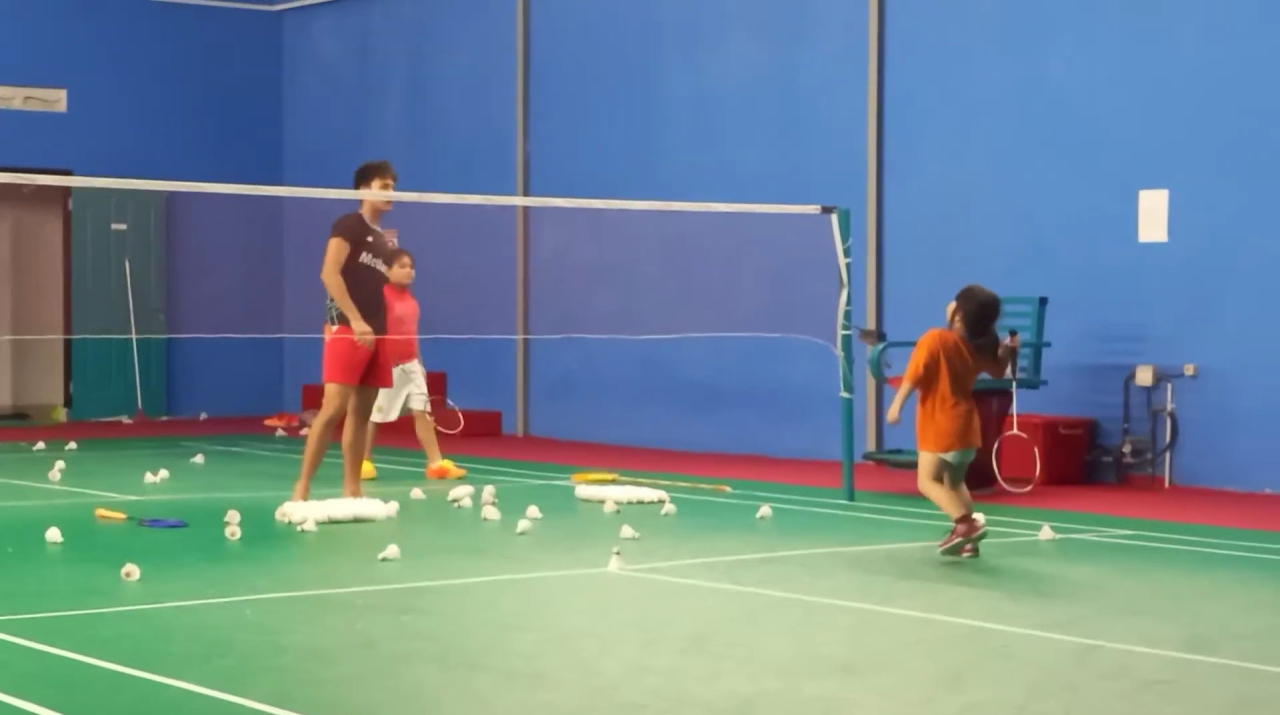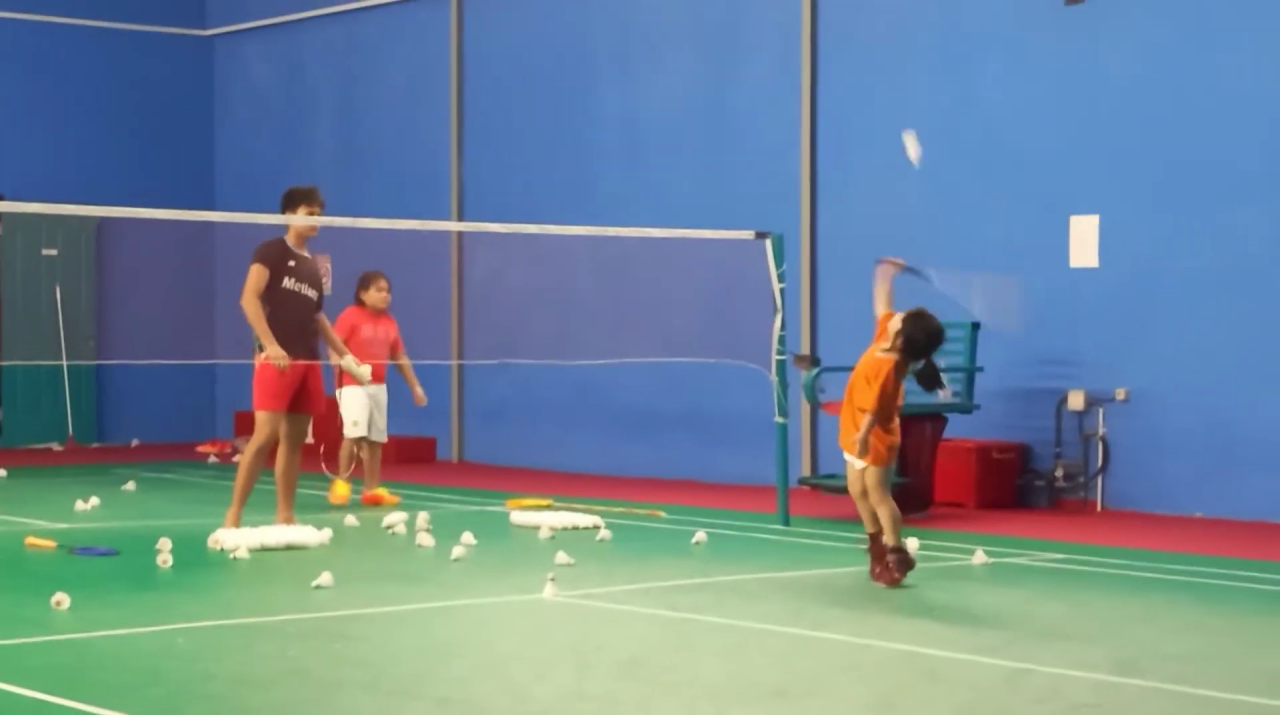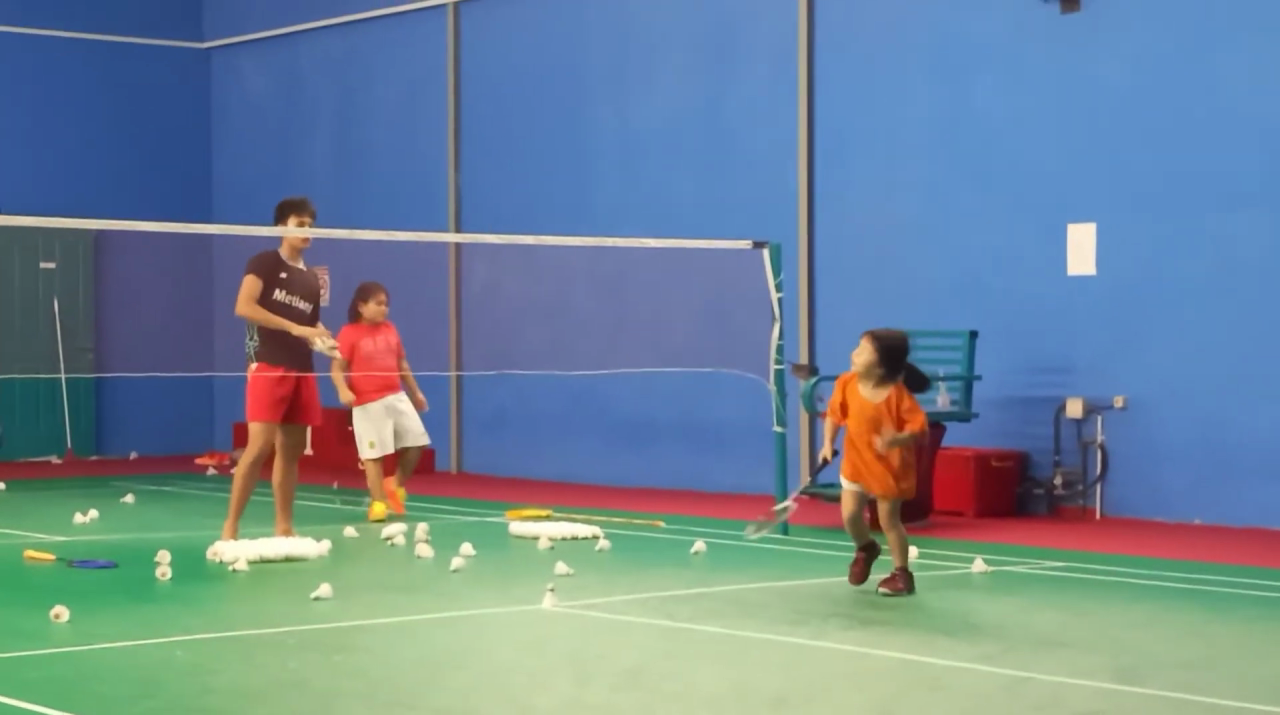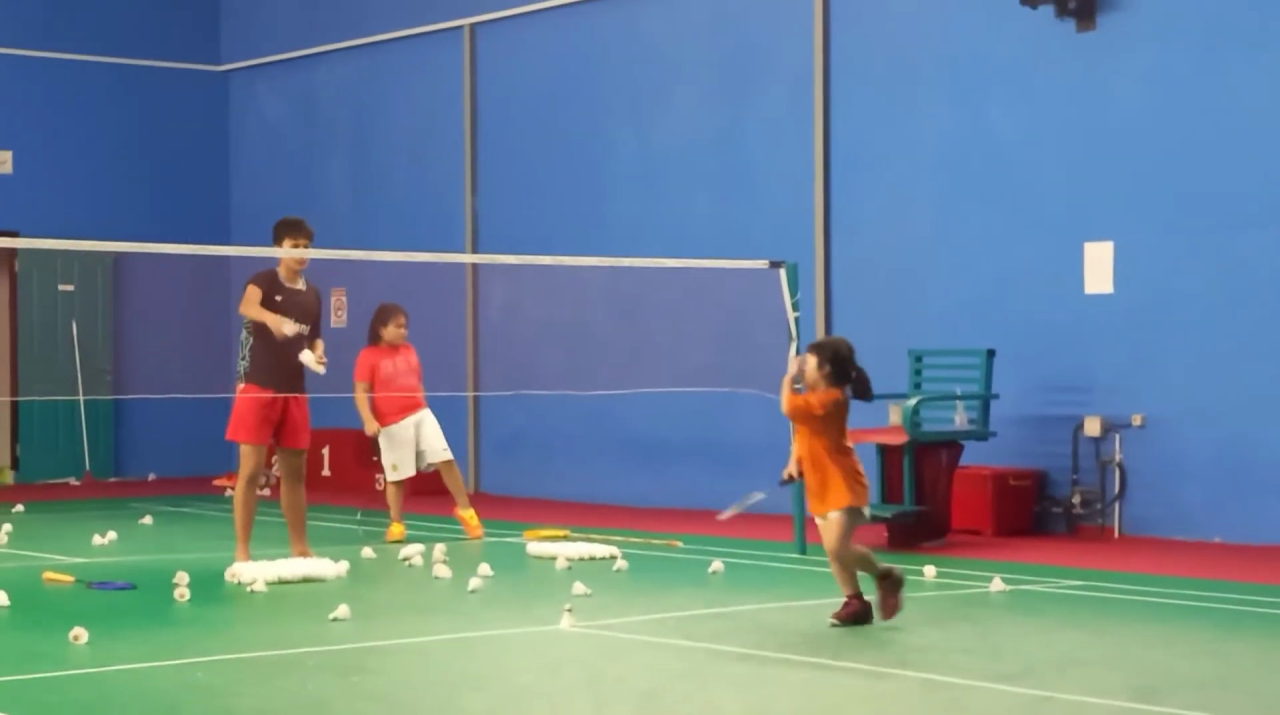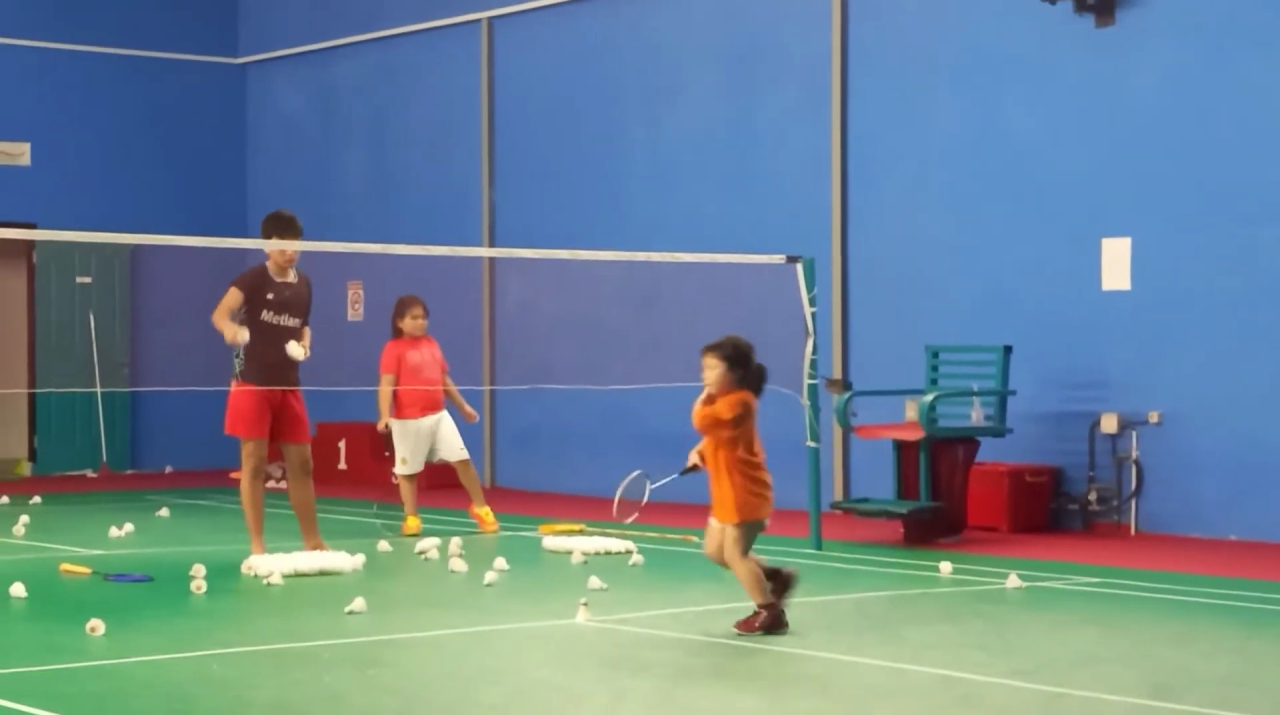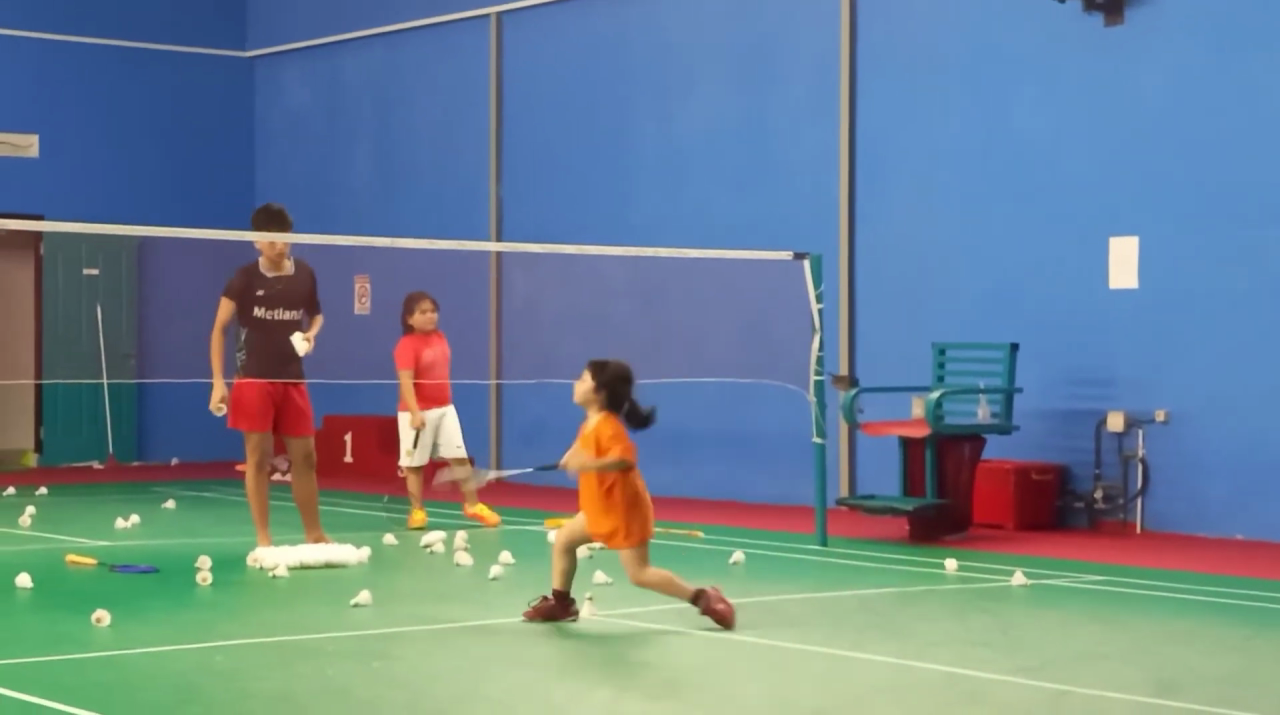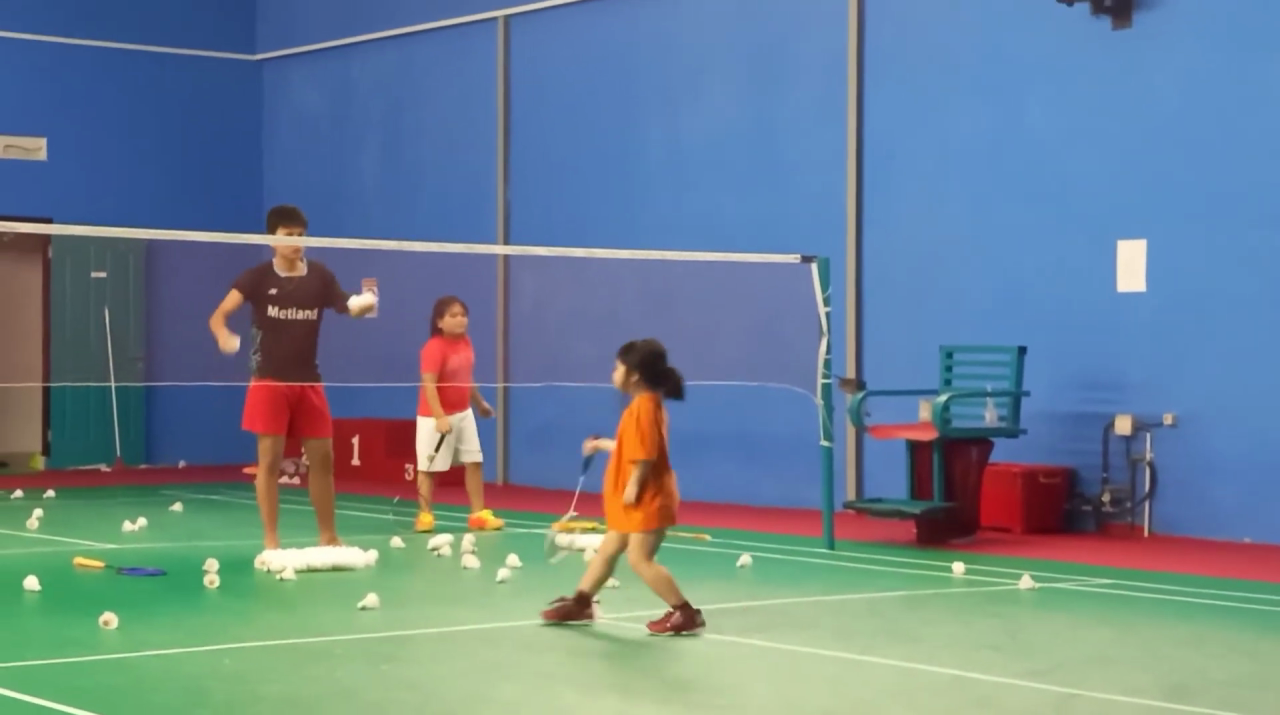
dt=0.4s
person 1, frame 1
left shoulder: (383, 240)
right shoulder: (349, 225)
right elbow: (329, 273)
right wrist: (355, 321)
left hip: (375, 335)
right hip: (347, 331)
left knee: (361, 412)
right knee: (333, 408)
left ankle: (352, 488)
right ankle: (302, 487)
person 1, frame 2
left shoulder: (314, 266)
right shoulder: (271, 251)
right elbow: (249, 299)
left wrist: (344, 353)
right wrist: (271, 346)
left hip: (309, 361)
right hip: (277, 358)
left knee: (294, 439)
right knee: (265, 436)
left ankle: (285, 515)
right ankle: (234, 513)
person 1, frame 3
left shoulder: (311, 278)
right shoulder: (264, 263)
right elbow: (243, 307)
left wrist: (325, 339)
right wrist: (294, 328)
left hip: (302, 371)
right hip: (267, 367)
left knee: (291, 450)
right knee: (259, 447)
left ankle: (284, 527)
right ankle: (230, 526)
person 1, frame 4
left shoulder: (313, 295)
right shoulder: (263, 281)
right elbow: (246, 306)
left wrist: (317, 353)
right wrist: (272, 318)
left hip: (294, 392)
right hip: (257, 389)
left knee: (294, 471)
right knee: (251, 470)
left ankle: (300, 548)
right ankle: (242, 551)
person 1, frame 5
left shoulder: (303, 285)
right shoulder: (253, 279)
right elbow: (220, 313)
left wrist: (303, 344)
right wrist: (230, 327)
left hip: (289, 386)
right hip: (252, 385)
left knee: (302, 464)
right knee: (254, 464)
left ankle: (313, 542)
right ankle: (257, 546)
person 1, frame 6
left shoulder: (305, 274)
right shoulder: (244, 278)
left elbow: (316, 314)
right elbow: (219, 329)
left wrist: (311, 334)
right wrist: (218, 382)
left hip: (293, 380)
right hip: (254, 380)
left knee: (305, 457)
right knee: (259, 458)
left ankle: (315, 534)
right ankle: (263, 539)
person 1, frame 7
left shoulder: (320, 275)
right shoulder: (257, 277)
left elbow: (349, 308)
right elbow: (218, 316)
left wrist: (364, 304)
right wrist: (224, 335)
left hip: (309, 382)
right hip: (269, 381)
left knee: (323, 459)
right knee: (270, 461)
left ankle: (329, 536)
right ankle: (271, 541)
person 2, frame 1
left shoulder: (935, 339)
right shoulder: (980, 349)
left elbow: (915, 375)
right elbow: (999, 370)
left wrist: (897, 403)
left hip: (940, 427)
right hip: (965, 426)
left knee: (927, 480)
right knee: (954, 482)
left ankle: (965, 524)
right ankle: (967, 536)
person 2, frame 2
left shoulder: (887, 368)
right shoulder: (885, 336)
left elbow: (874, 408)
right elbow: (881, 303)
left wrist: (863, 437)
right wrist: (885, 273)
left hip: (875, 438)
right hip: (855, 435)
left knee: (878, 494)
right knee: (858, 490)
left ankle: (896, 555)
right ankle: (878, 542)
person 2, frame 3
left shoulder: (899, 394)
right shoulder: (846, 383)
left elbow: (919, 426)
right elbow: (833, 416)
left wrist: (898, 439)
right wrist: (827, 444)
left hip: (891, 467)
right hip: (855, 463)
left knee: (889, 521)
right knee: (850, 515)
left ankle: (901, 573)
right ankle: (865, 549)
person 2, frame 4
left shoulder: (831, 399)
right shoulder: (812, 399)
left elbow: (787, 407)
right elbow: (801, 437)
left wrist: (788, 379)
right wrist: (794, 462)
left hip: (843, 486)
right hip: (819, 488)
left knee: (837, 545)
right knee: (834, 549)
left ankle: (886, 576)
right ankle: (855, 602)
person 2, frame 5
left shoulder: (737, 402)
right shoulder: (723, 402)
left elbow: (700, 421)
right elbow: (712, 438)
left wrist: (705, 395)
right wrist: (699, 452)
left hip: (745, 493)
right hip: (729, 492)
left knee: (735, 554)
right knee: (713, 549)
left ankle: (769, 612)
right ankle: (776, 579)
person 2, frame 6
left shoulder: (608, 425)
right shoulder: (592, 424)
left elbow: (623, 459)
left wrist: (589, 464)
right wrist: (575, 456)
left hip: (624, 509)
right hip: (601, 508)
left knee: (639, 574)
right knee: (563, 539)
left ankle: (703, 598)
right ankle: (561, 602)
person 2, frame 7
left shoulder: (643, 407)
right shoulder: (648, 404)
left elbow: (644, 454)
left wrist: (634, 487)
right wrist: (604, 445)
left hip: (649, 499)
right hip: (629, 502)
left knee: (641, 560)
right knee: (608, 549)
left ankle: (684, 613)
right ankle: (579, 603)
person 3, frame 1
left shoulder: (409, 297)
right shoulder: (382, 294)
left wrist: (420, 364)
left hip: (410, 365)
right hip: (388, 365)
left knee: (423, 412)
right knee: (377, 414)
left ankle: (436, 463)
right ankle: (365, 461)
person 3, frame 2
left shoulder: (390, 321)
right shoulder: (351, 315)
left elbow: (400, 357)
left wrist: (415, 386)
right wrist: (337, 359)
left hip: (378, 387)
right hip: (352, 385)
left knee: (375, 439)
right knee: (355, 434)
left ankle: (372, 489)
right ankle: (341, 482)
person 3, frame 3
left shoulder: (390, 329)
right shoulder: (349, 333)
left elbow: (402, 363)
right elbow: (337, 368)
left wrist: (415, 391)
right wrist: (343, 391)
left hip: (397, 396)
right hip: (367, 403)
left knee: (418, 442)
right knee: (374, 453)
left ankle: (395, 483)
right ankle: (377, 503)
person 3, frame 4
left shoulder: (409, 351)
right shoulder: (368, 356)
right elbow: (360, 393)
left wrist: (423, 411)
right wrist: (369, 420)
left hip: (421, 416)
right hip: (391, 425)
left knee: (446, 460)
right knee: (396, 476)
left ankle: (465, 510)
right ankle: (396, 524)
person 3, frame 5
left shoulder: (432, 344)
right shoulder: (394, 349)
left elbow: (444, 379)
right elbow: (386, 385)
left wrist: (462, 405)
right wrist: (385, 415)
left hip: (439, 415)
right hip: (408, 420)
left knee: (462, 459)
right knee: (408, 470)
left ankle: (480, 507)
right ankle: (411, 518)
person 3, frame 6
left shoulder: (440, 338)
right shoulder: (406, 345)
right elbow: (405, 381)
right wrist: (415, 412)
left hip: (445, 409)
right hip: (417, 413)
left knee: (459, 457)
right knee: (414, 463)
left ankle: (472, 506)
right ankle: (417, 511)
person 3, frame 7
left shoulder: (466, 343)
right shoulder: (435, 347)
right elbow: (429, 385)
left wrist: (480, 402)
right wrist: (440, 417)
left hip: (463, 413)
right hip: (437, 417)
left knee: (474, 461)
right knee: (429, 466)
left ankle: (478, 513)
right ankle: (425, 514)
